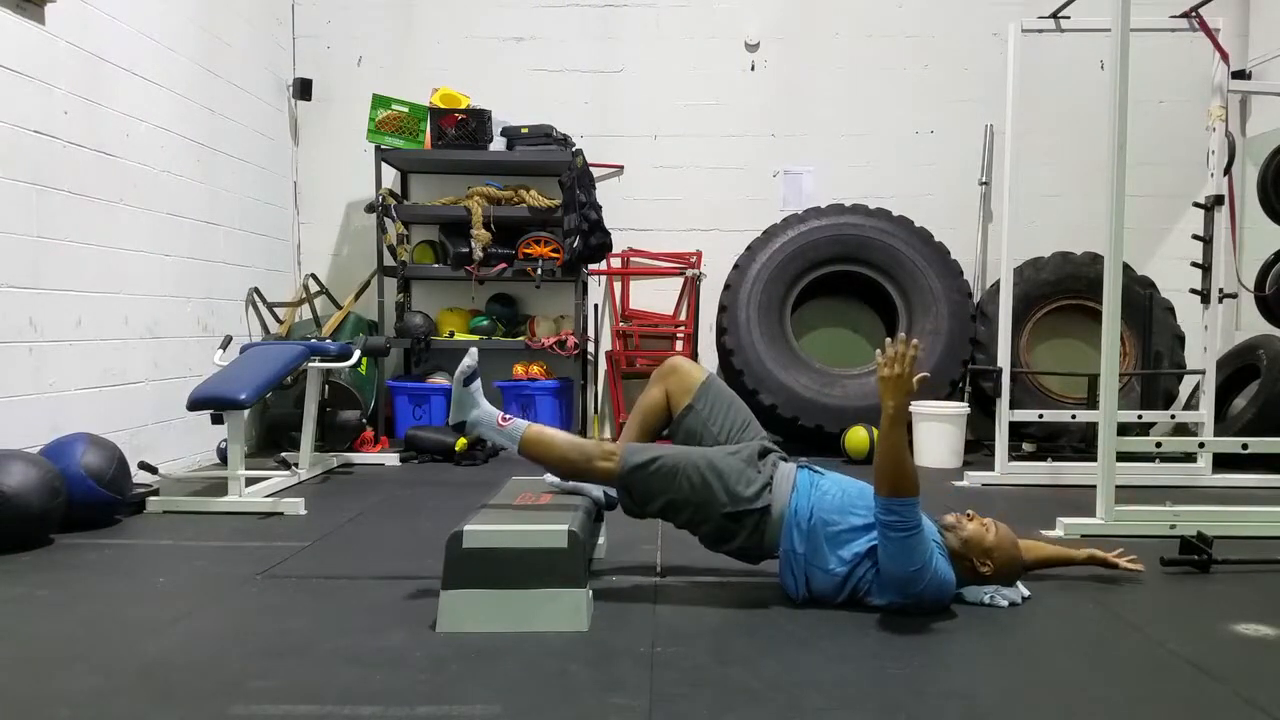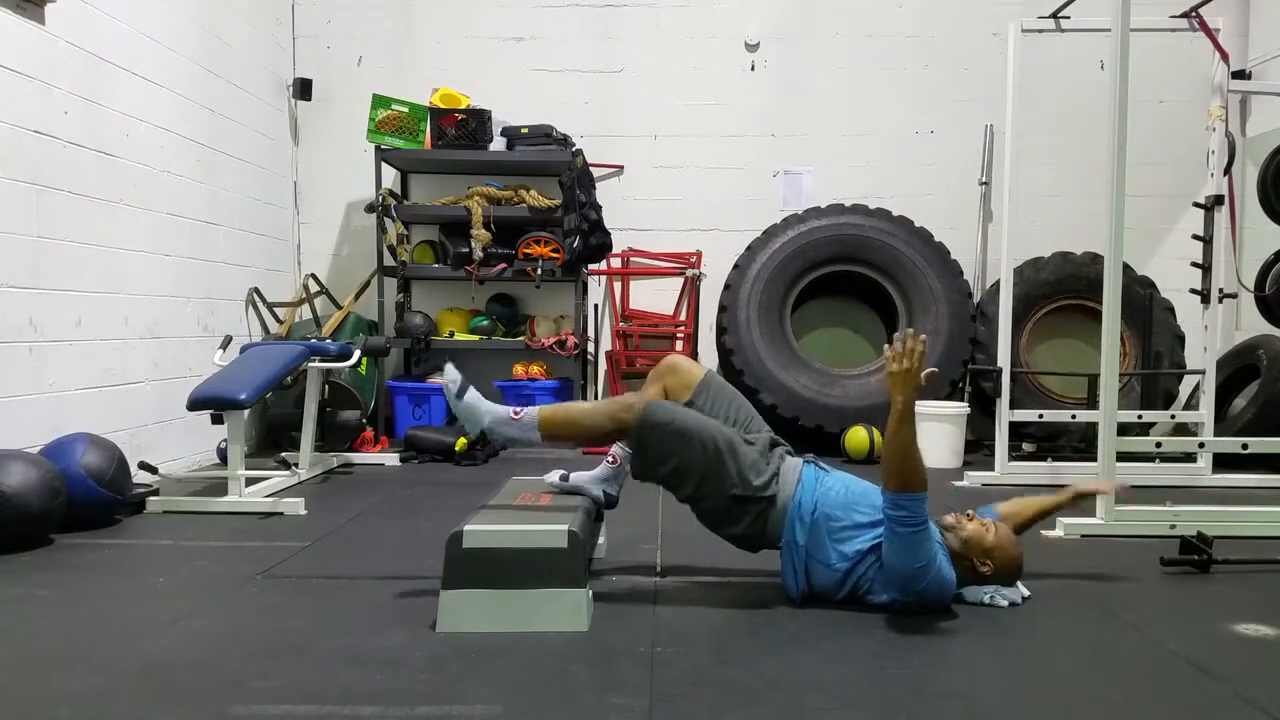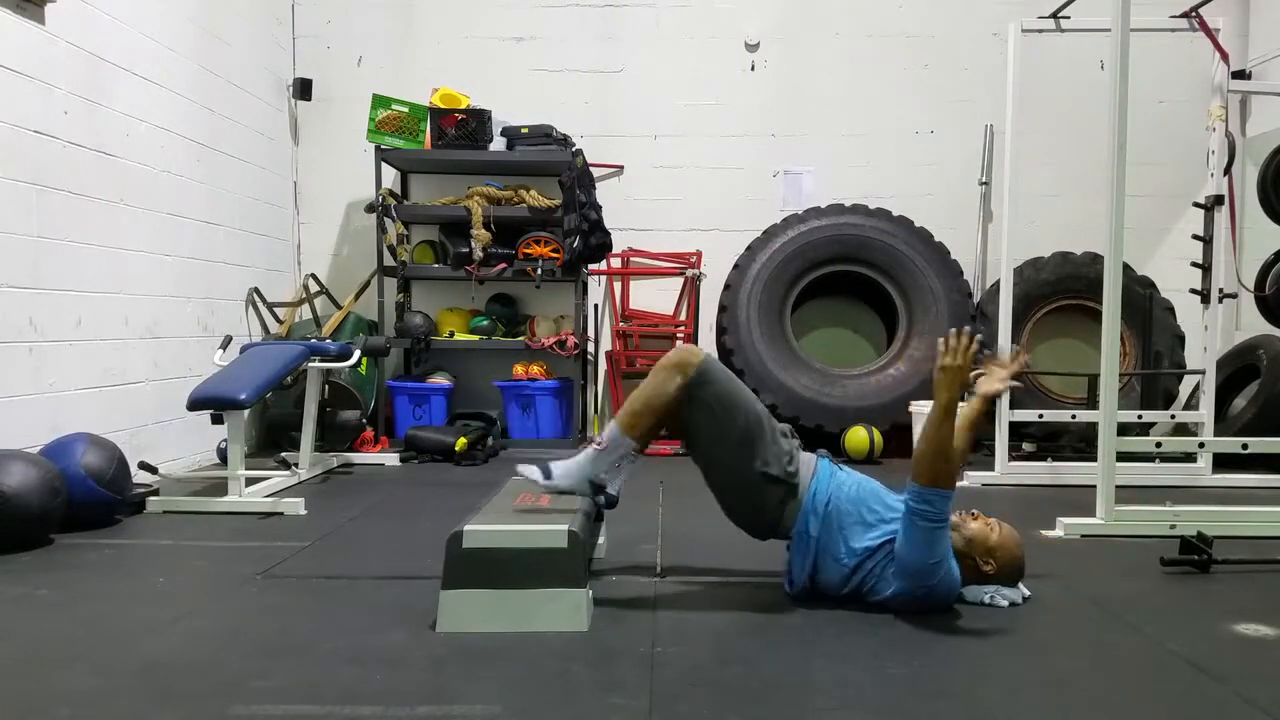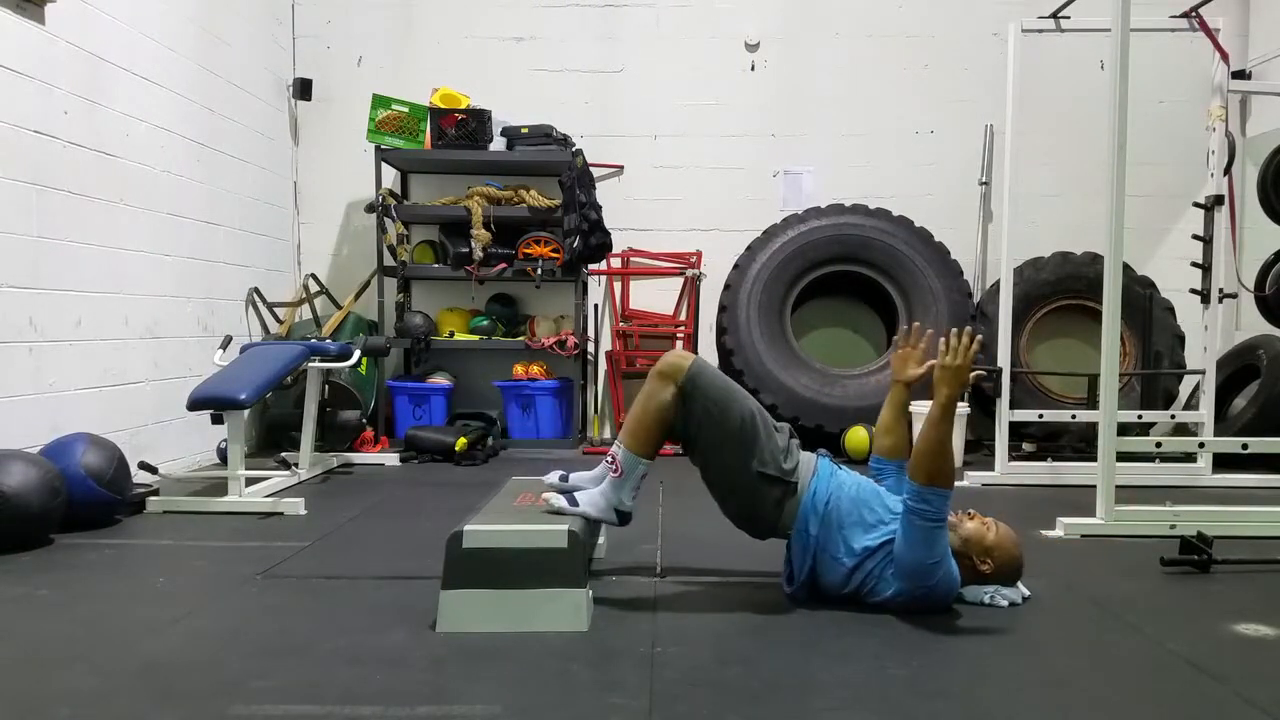
dt=0.3s
person 1, frame 1
left shoulder: (926, 577)
right shoulder: (939, 545)
left elbow: (896, 508)
right elbow: (1016, 552)
left wrist: (894, 410)
right wrist: (1086, 553)
left hip: (756, 509)
right hip: (773, 473)
left knee: (605, 457)
right knee: (675, 370)
left ankle: (487, 419)
right ankle: (608, 487)
person 1, frame 2
left shoulder: (927, 576)
right shoulder: (943, 541)
left elbow: (905, 501)
right elbow: (1004, 512)
left wrist: (902, 404)
right wrist: (1072, 493)
left hip: (762, 496)
right hip: (781, 469)
left knee: (633, 408)
right knee: (672, 370)
left ankle: (497, 420)
right ankle: (605, 480)
person 1, frame 3
left shoulder: (932, 577)
right shoulder: (939, 536)
left elbow: (930, 496)
right elbow: (932, 490)
left wrist: (948, 401)
right wrist: (979, 401)
left hip: (779, 487)
right hip: (795, 470)
left knee: (684, 363)
right knee: (682, 375)
left ankle: (589, 470)
right ankle: (603, 477)
person 1, frame 4
left shoulder: (932, 578)
right shoulder: (911, 529)
left elbow: (930, 498)
right elbow: (889, 471)
left wrist: (946, 399)
right wrist: (900, 389)
left hip: (777, 486)
right hip: (795, 475)
left knee: (674, 370)
right knee: (677, 380)
left ankle: (614, 496)
right ankle: (610, 477)
